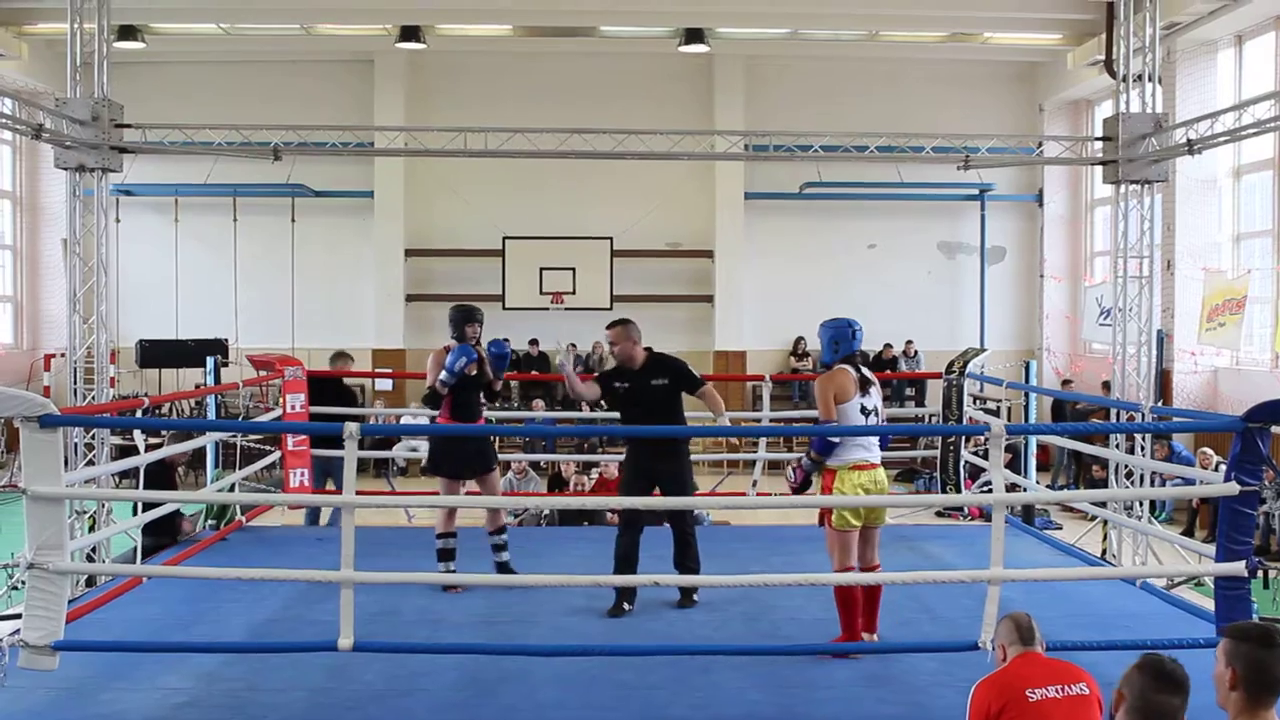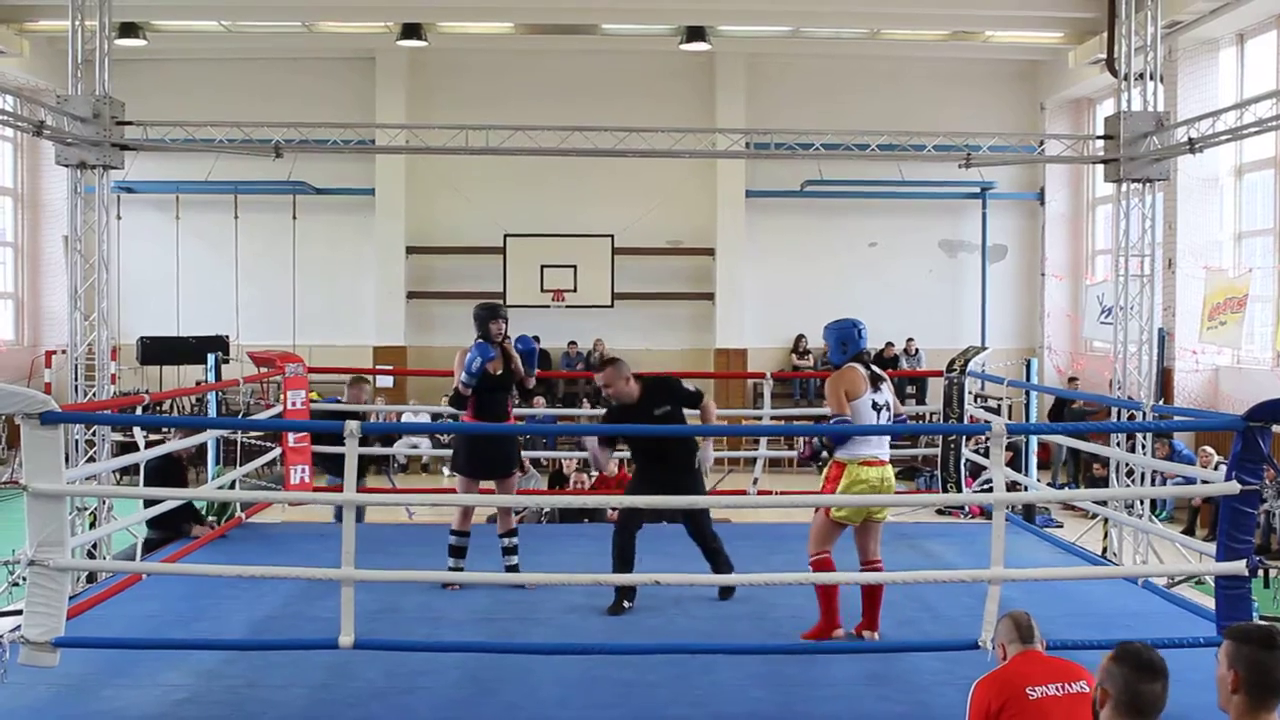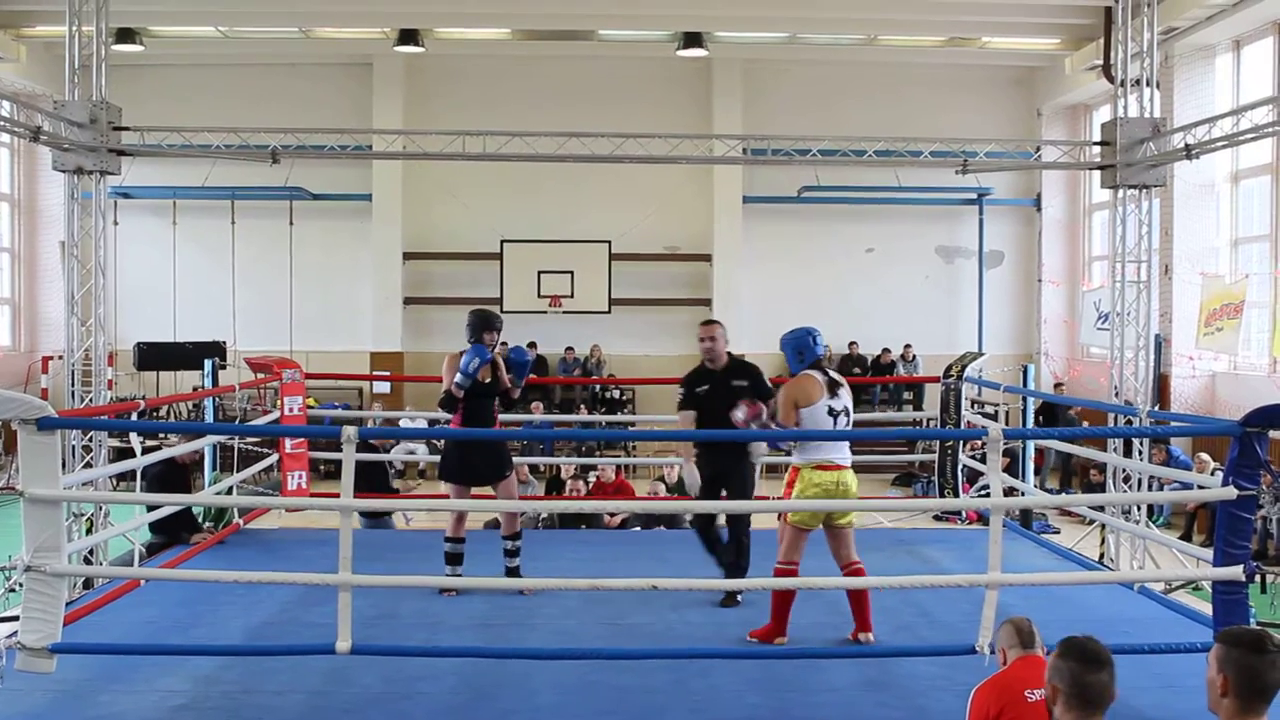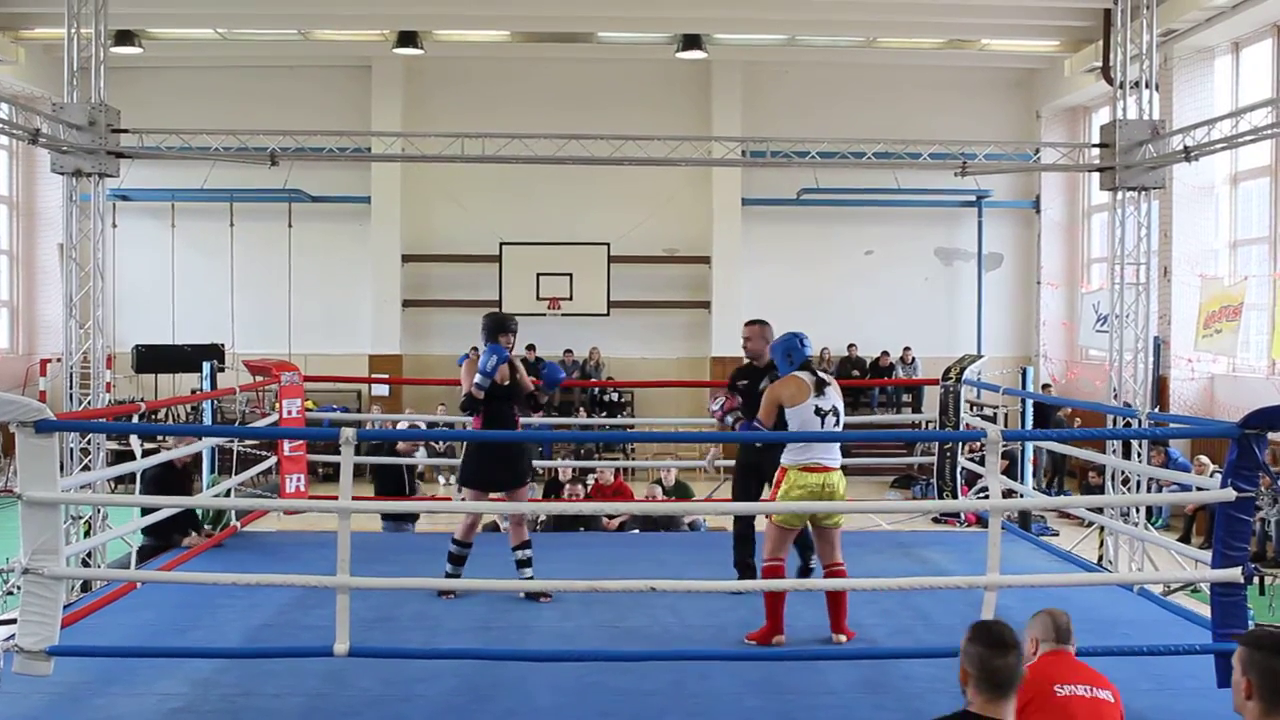
dt=0.5s
person 1, frame 1
left shoulder: (829, 380)
right shoulder: (872, 380)
left elbow: (828, 436)
right elbow: (883, 433)
left wrist: (806, 467)
left hip: (843, 477)
right hip: (875, 475)
left knee: (843, 563)
right knee: (868, 558)
left ankle: (851, 638)
right ankle: (869, 628)
person 1, frame 2
left shoulder: (839, 379)
right shoulder: (882, 377)
left elbow: (843, 429)
right elbow: (900, 423)
left hip: (850, 472)
right hip: (883, 471)
left knee: (819, 546)
right knee: (870, 554)
left ankle: (830, 623)
right ankle: (870, 626)
person 1, frame 3
left shoulder: (795, 386)
right shoulder: (841, 383)
left wrist: (755, 422)
left hip: (810, 477)
right hip: (843, 476)
left knee: (788, 555)
right knee: (847, 556)
left ankle: (777, 629)
right ankle: (864, 628)
person 1, frame 4
left shoulder: (780, 388)
right shoulder: (832, 384)
left elbow: (755, 433)
left wrist: (729, 414)
left hip: (797, 478)
right hip: (833, 478)
left knee: (772, 554)
right knee: (831, 557)
left ankle: (774, 629)
right ankle: (840, 628)
person 2, frame 1
left shoulder: (480, 354)
right shoulder: (440, 356)
left elbow: (492, 396)
right elbow: (432, 401)
left wrist: (499, 370)
right wrist: (450, 373)
left hip: (477, 434)
right hip: (450, 437)
right knee: (450, 506)
left ankle: (502, 564)
right ankle: (447, 571)
person 2, frame 2
left shoulder: (511, 352)
right shoulder: (467, 355)
left elbow: (527, 392)
right elbow: (457, 403)
left wrist: (530, 366)
right wrist: (470, 375)
left hip: (504, 436)
right hip: (474, 437)
left knee: (506, 506)
right knee: (466, 506)
left ankle: (512, 569)
right ankle: (454, 569)
person 2, frame 3
left shoulder: (497, 361)
right shoulder: (455, 360)
left elbow: (509, 402)
right elbow: (447, 405)
left wrist: (520, 376)
right wrist: (465, 375)
left hip: (492, 441)
right hip: (462, 443)
left knee: (512, 508)
right knee: (459, 513)
left ankle: (513, 572)
right ankle: (452, 577)
person 2, frame 4
left shoulder: (515, 364)
right shoulder: (473, 365)
left elbow: (533, 403)
right elbow: (468, 408)
left wrist: (547, 387)
right wrist: (484, 376)
left hip: (513, 446)
right hip: (483, 447)
left knee: (519, 518)
right knee: (472, 518)
left ankle: (527, 582)
right ankle: (451, 577)
person 3, frame 1
left shoulder: (669, 366)
right shoulder: (614, 376)
left elbow: (706, 392)
right elbow: (583, 393)
left wrist: (721, 417)
right wrist: (567, 372)
left hip: (672, 455)
right hip: (637, 456)
left knee: (681, 521)
right knee: (628, 523)
left ankle: (689, 587)
right ankle: (624, 594)
person 3, frame 2
left shoulder: (666, 388)
right shoulder: (614, 414)
left elbow: (706, 404)
right elbow: (603, 460)
left wrist: (708, 442)
right wrist: (594, 451)
left hip: (684, 468)
right hip: (647, 472)
left knee: (700, 528)
right knee: (624, 526)
left ankle: (726, 575)
right ankle: (624, 595)
person 3, frame 3
left shoulder: (747, 372)
right shoulder: (692, 380)
left elbow: (773, 405)
right elbow: (686, 424)
right wrist: (689, 465)
left hip: (740, 456)
right hip: (706, 457)
left knee: (738, 522)
right knee: (702, 521)
right ankle: (728, 568)
person 3, frame 4
right shoulder: (740, 375)
right elbow: (727, 412)
right wrist: (717, 446)
left hip: (779, 451)
right hip: (749, 450)
right knee: (742, 513)
left ankle: (808, 560)
right ankle: (746, 574)
